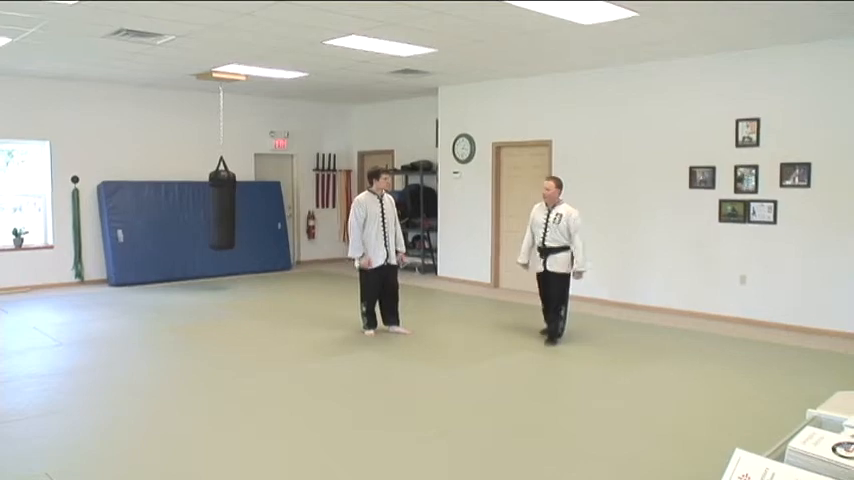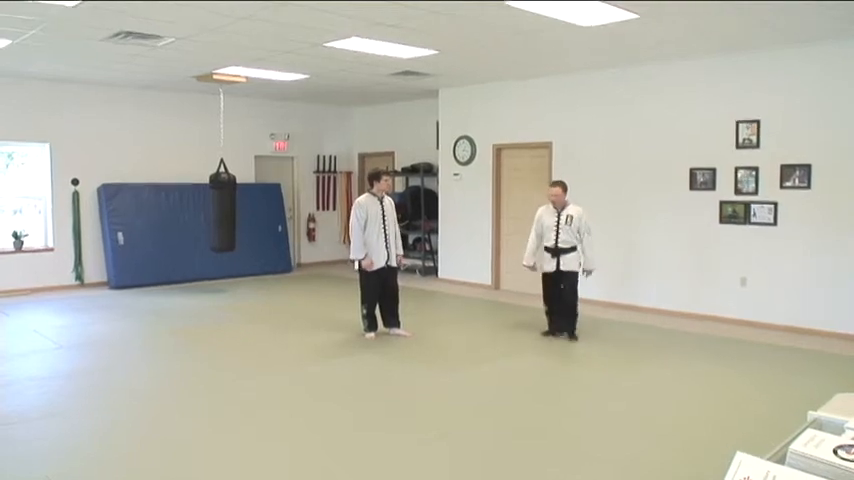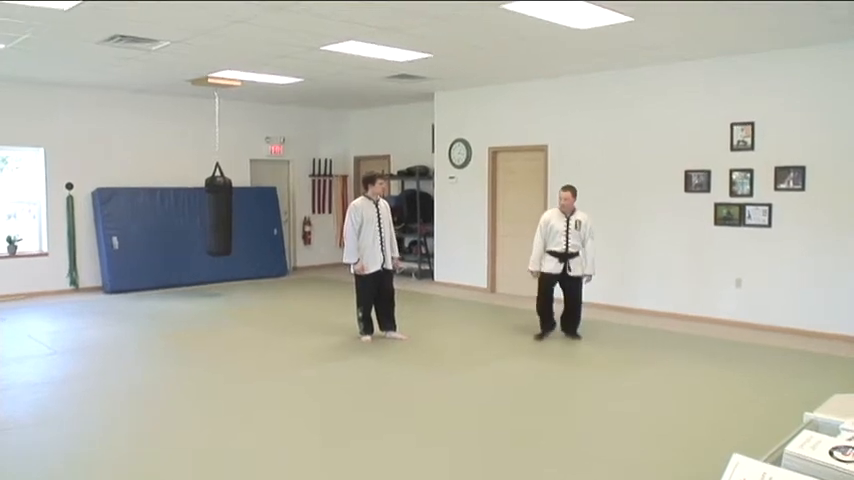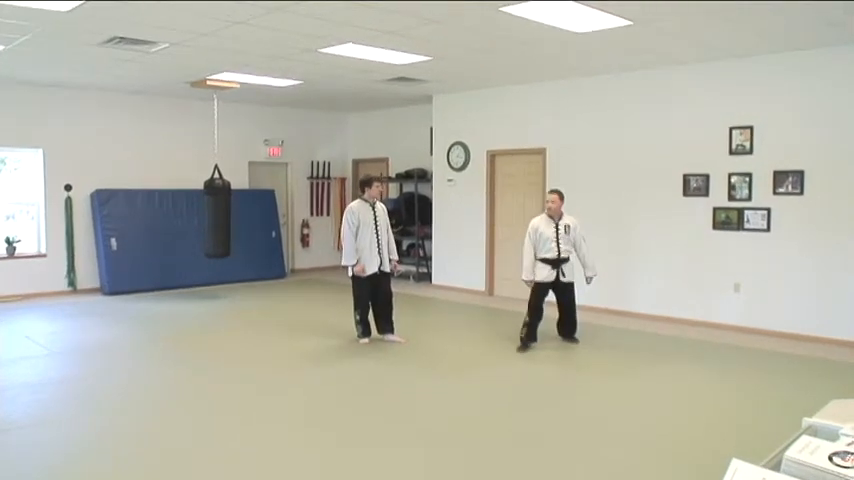
dt=0.4s
person 1, frame 1
left shoulder: (389, 200)
right shoulder: (361, 201)
left elbow: (396, 225)
right elbow: (355, 229)
left wrist: (400, 249)
right wrist: (360, 255)
left hip: (389, 255)
right hip: (370, 257)
left knee: (391, 290)
right knee: (369, 293)
left ankle: (392, 323)
right ankle: (369, 325)
person 1, frame 2
left shoulder: (389, 202)
right shoulder: (362, 203)
right elbow: (356, 231)
left wrist: (398, 252)
right wrist: (362, 256)
left hip: (389, 258)
right hip: (371, 258)
left knee: (391, 292)
right knee: (370, 295)
left ankle: (393, 325)
right ankle: (370, 328)
person 1, frame 3
left shoulder: (384, 205)
right shoulder: (357, 206)
right elbow: (350, 234)
left wrist: (394, 255)
right wrist: (355, 260)
left hip: (384, 260)
right hip: (366, 262)
left knee: (387, 295)
right knee: (365, 298)
left ankle: (389, 328)
right ankle: (366, 331)
person 1, frame 4
left shoulder: (381, 208)
right shoulder: (353, 209)
left elbow: (388, 233)
right elbow: (348, 237)
left wrist: (393, 258)
right wrist: (354, 262)
left hip: (382, 263)
right hip: (363, 264)
left knee: (384, 298)
right knee: (362, 301)
left ankle: (386, 331)
right ankle: (363, 333)
person 2, frame 1
left shoulder: (569, 212)
right shoulder: (537, 209)
left elbow: (576, 239)
right elbow: (530, 234)
left wrist: (578, 265)
right wrist: (524, 257)
left hip: (560, 260)
right hip: (542, 259)
left knee: (558, 298)
right knee: (545, 297)
left ankle: (554, 333)
right ankle: (551, 326)
person 2, frame 2
left shoulder: (577, 212)
right shoulder: (542, 212)
left elbow: (585, 238)
right elbow: (535, 236)
left wrist: (588, 263)
right wrist: (530, 259)
left hip: (569, 258)
right hip: (549, 259)
left knee: (569, 295)
right knee: (551, 296)
left ankle: (570, 329)
right ankle: (555, 327)
person 2, frame 3
left shoulder: (583, 219)
right shoulder: (548, 216)
left elbow: (588, 245)
right elbow: (539, 241)
left wrist: (589, 269)
right wrist: (534, 265)
left hip: (573, 264)
right hip: (551, 262)
left knee: (574, 300)
right knee: (544, 296)
left ankle: (570, 329)
right ankle: (547, 327)
person 2, frame 4
left shoulder: (571, 222)
right shoulder: (536, 223)
left elbow: (581, 247)
right elbow: (529, 249)
left wrist: (589, 270)
right wrist: (527, 274)
left hip: (564, 270)
right hip: (543, 270)
left knee: (568, 305)
right knee: (535, 305)
left ankle: (567, 333)
right ankle: (527, 339)
